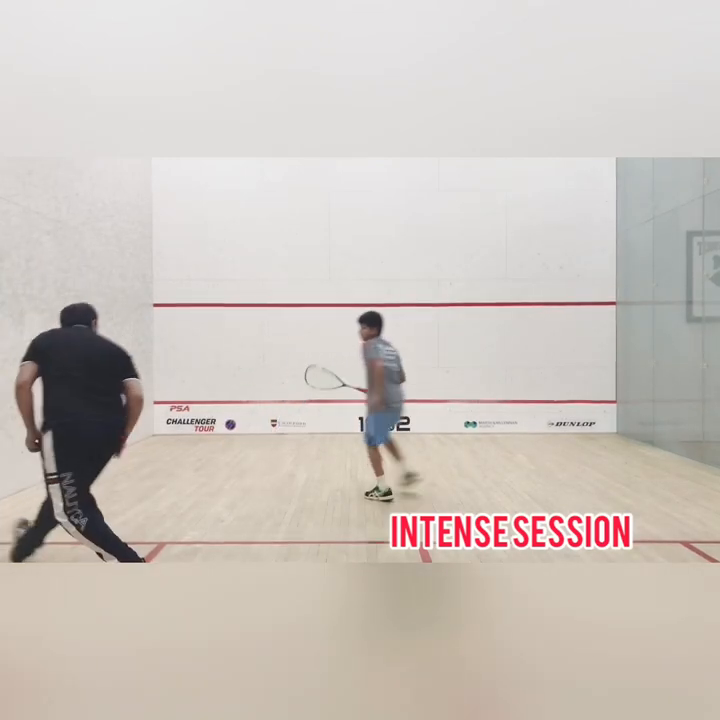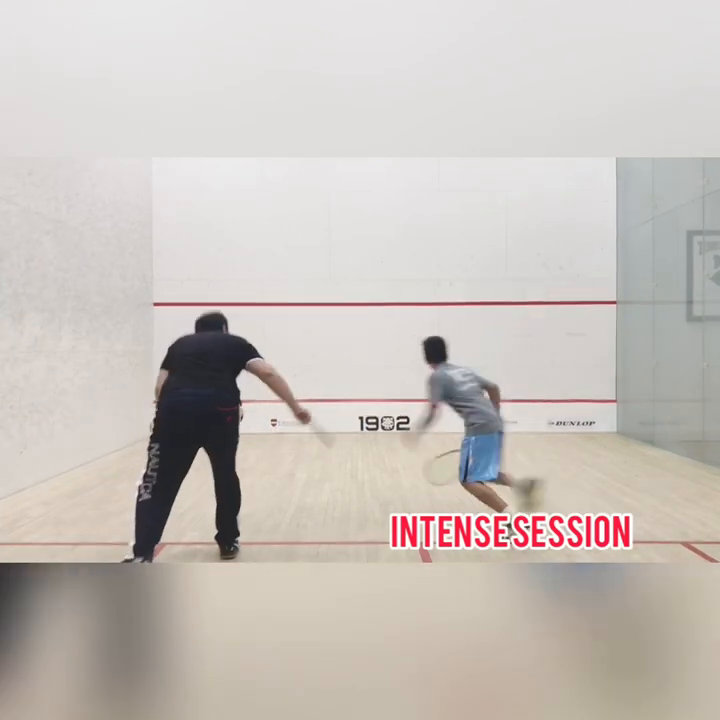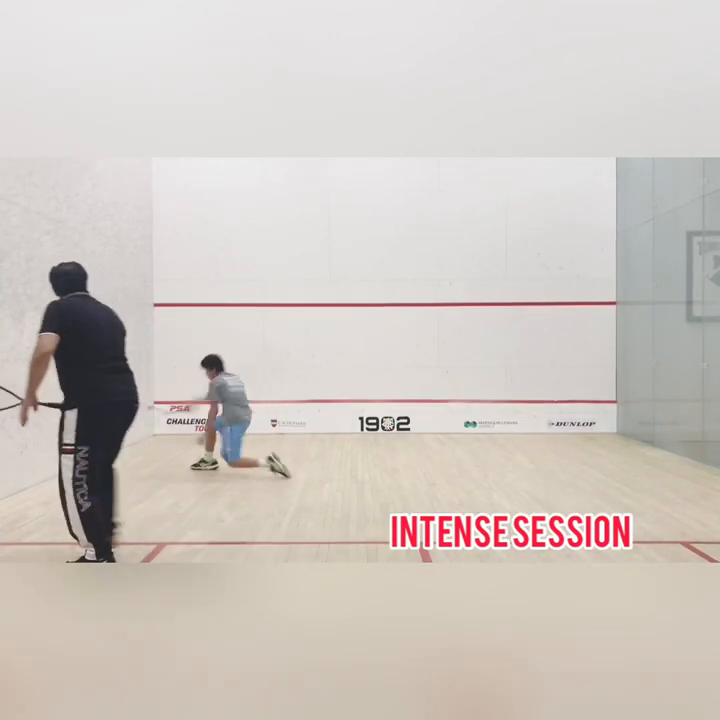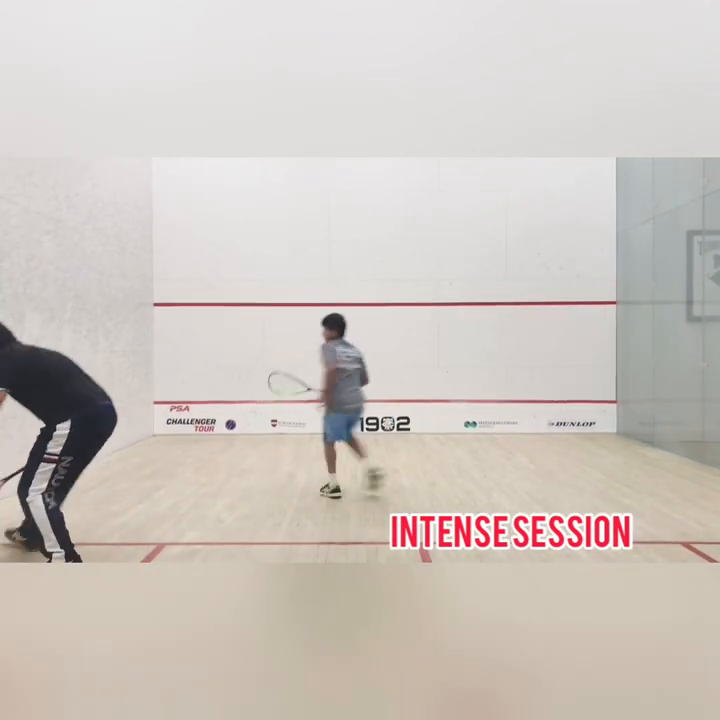
dt=1s
person 1, frame 1
left shoulder: (44, 340)
right shoulder: (113, 350)
left elbow: (22, 384)
right elbow: (136, 396)
left wrist: (32, 430)
right wrist: (121, 435)
left hip: (65, 427)
right hip: (109, 430)
left knee: (71, 511)
right knee: (66, 490)
left ankle: (130, 565)
right ankle: (28, 540)
person 1, frame 2
left shoulder: (180, 344)
right shoulder: (235, 343)
left elbow: (160, 387)
right elbow: (268, 373)
left wrist: (163, 419)
right wrist: (296, 407)
left hip: (174, 406)
right hip: (220, 408)
left knee: (156, 486)
right knee: (225, 474)
left ankle: (141, 555)
right ankle: (228, 541)
person 1, frame 3
left shoulder: (60, 309)
right shoulder: (109, 314)
left elbow: (44, 351)
left wrist: (29, 395)
left hip: (88, 404)
right hip: (125, 398)
left knee: (78, 480)
right knee: (101, 470)
left ankle: (99, 555)
right ankle: (104, 531)
person 1, frame 4
right shoulder: (34, 356)
left hip: (78, 418)
right hip: (102, 411)
left knee: (36, 490)
right knee: (49, 482)
left ankle: (64, 559)
right ankle: (31, 534)
